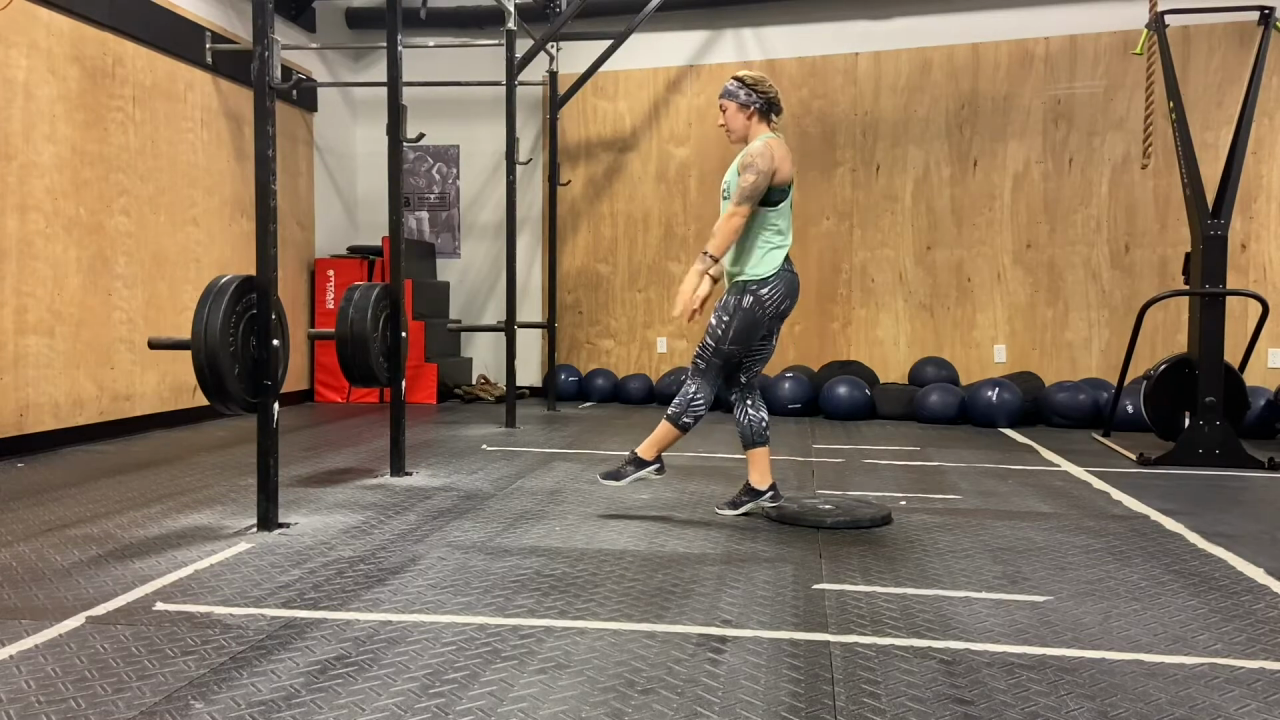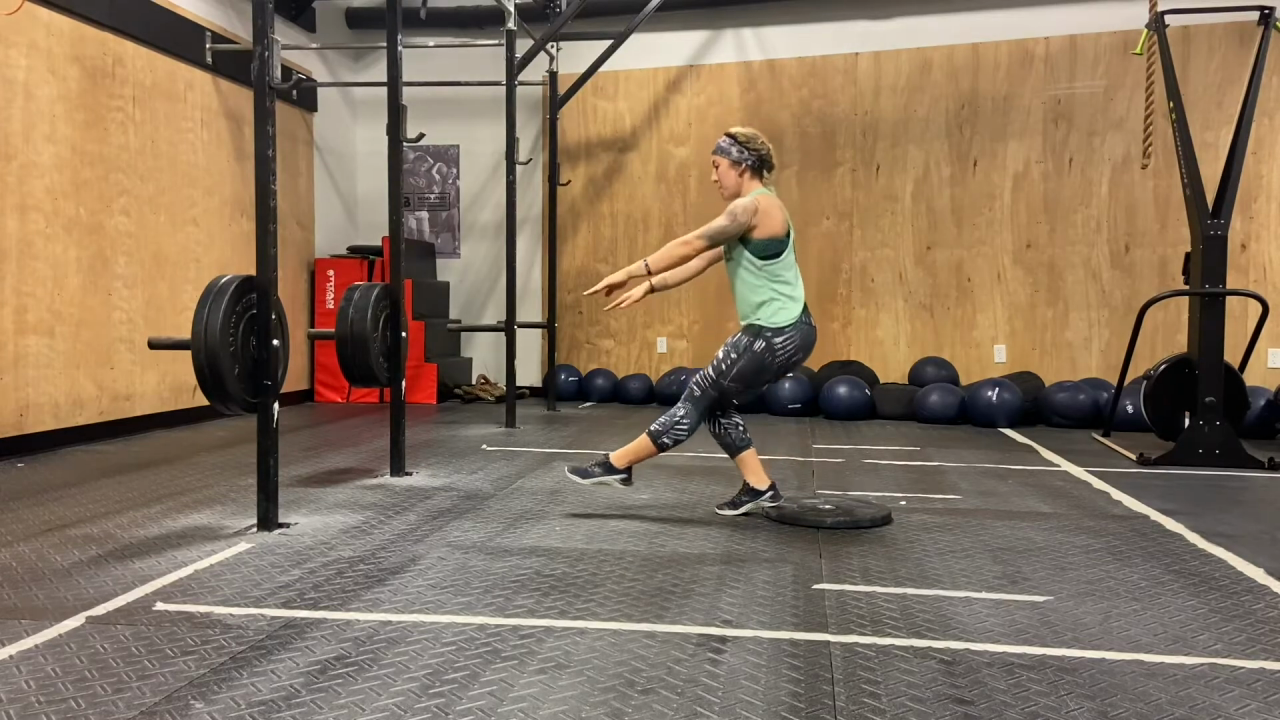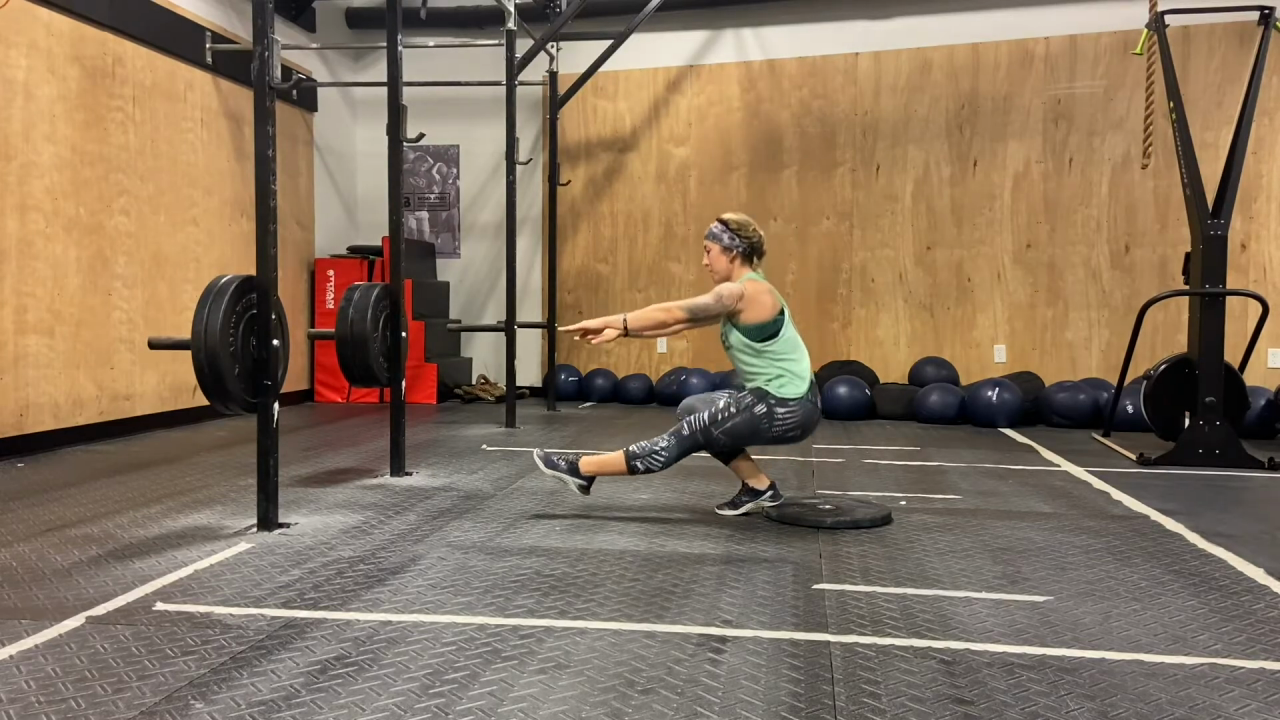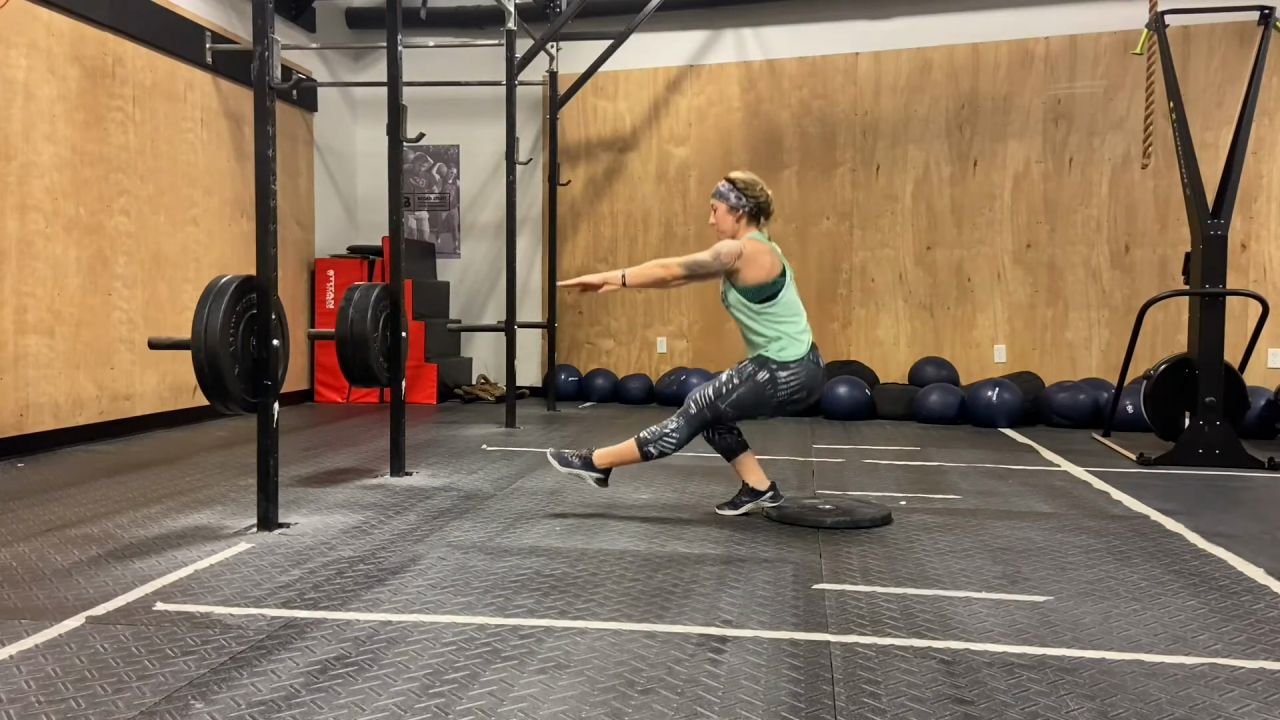
dt=0.5s
person 1, frame 1
left shoulder: (763, 150)
right shoulder: (760, 152)
left elbow: (735, 217)
left wrist: (700, 270)
right wrist: (709, 277)
left hip: (760, 287)
right hip: (767, 285)
left knee: (704, 373)
right knee: (741, 383)
left ankle: (646, 456)
right ankle: (761, 486)
person 1, frame 2
left shoulder: (753, 206)
right shoulder: (753, 209)
left elbow: (690, 245)
right elbow: (702, 259)
left wrist: (629, 272)
right wrist: (648, 286)
left hip: (776, 335)
right hip: (777, 331)
left knee: (698, 398)
right knee: (713, 401)
left ankle: (617, 464)
right ankle: (760, 487)
person 1, frame 3
left shoulder: (742, 293)
right shoulder: (742, 293)
left elbow: (671, 313)
right elbow: (680, 321)
left wrist: (608, 321)
right wrist: (621, 329)
left hip: (786, 410)
right hip: (781, 401)
left knee: (684, 437)
right knee: (692, 413)
left ankle: (582, 469)
right ankle: (758, 487)
person 1, frame 4
left shoulder: (741, 251)
right shoulder: (753, 251)
left elbow: (671, 269)
right elbow: (684, 275)
left wrist: (610, 277)
right wrist: (619, 280)
left hip: (788, 374)
right hip: (791, 368)
left knee: (692, 415)
right knee: (703, 407)
left ankle: (596, 463)
right ankle: (759, 487)
